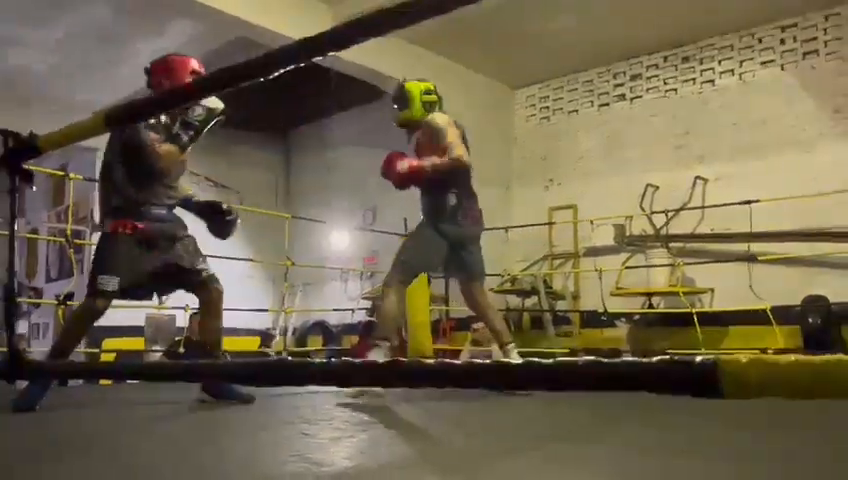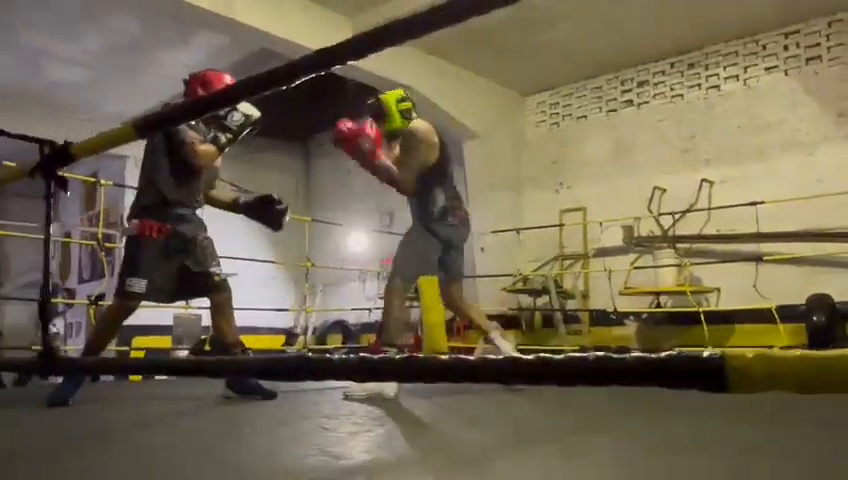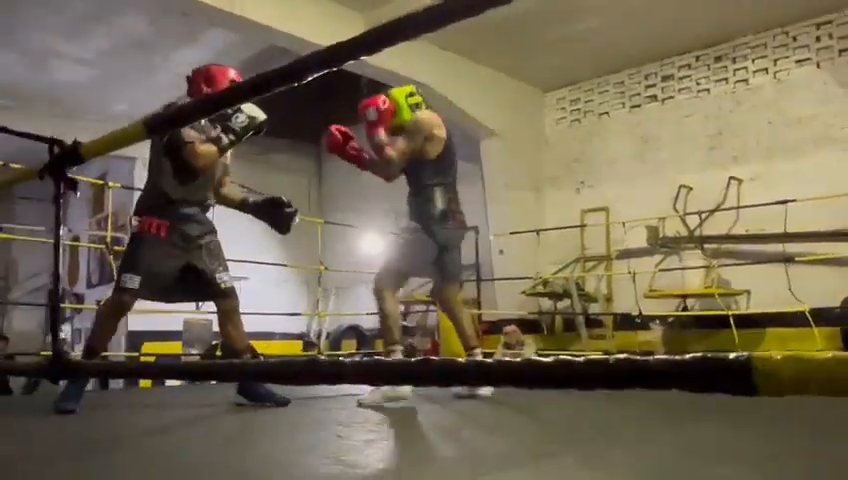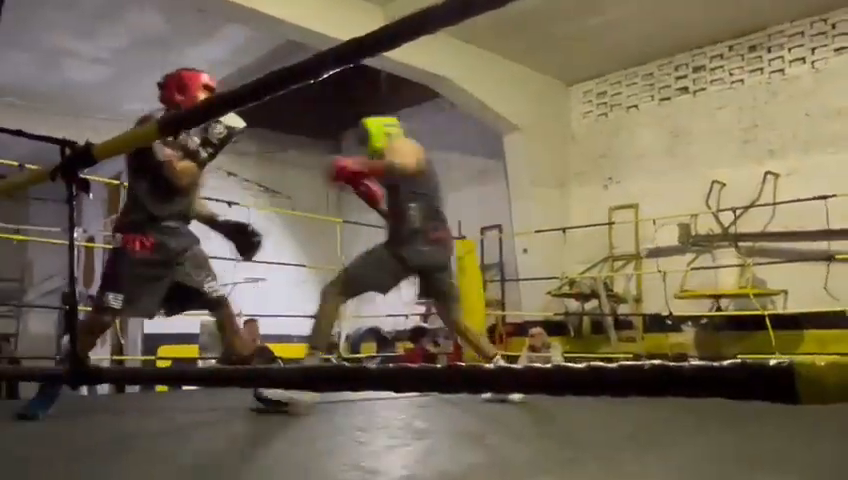
dt=0.3s
person 1, frame 1
left shoulder: (176, 123)
right elbow: (158, 161)
left wrist: (200, 206)
right wrist: (194, 126)
left hip: (167, 224)
right hip: (128, 223)
left knee: (211, 291)
right knee: (96, 303)
left ankle: (213, 376)
right ankle: (42, 379)
person 1, frame 2
left shoulder: (211, 134)
right elbow: (198, 158)
left wrist: (247, 204)
right wrist: (231, 131)
left hip: (190, 224)
right hip: (155, 223)
left knee: (222, 294)
right knee: (127, 301)
left ankle: (237, 374)
right ankle: (76, 374)
person 1, frame 3
left shoulder: (221, 130)
left elbow: (221, 189)
right elbow: (198, 159)
left wrist: (259, 206)
right wrist: (234, 132)
left hip: (198, 226)
right hip: (159, 222)
left knee: (228, 298)
right knee: (123, 299)
left ankle: (248, 380)
right ankle: (79, 377)
person 1, frame 4
left shoulder: (195, 138)
right shoulder: (154, 125)
right elbow: (178, 177)
left wrist: (225, 225)
right wrist: (212, 144)
left hip: (179, 238)
right hip: (140, 237)
left knee: (222, 305)
right knee: (102, 317)
right ankle: (51, 387)
person 2, frame 1
left shoulder: (434, 123)
right shoulder: (426, 136)
left elbow: (460, 160)
left wrist: (414, 168)
right wrist: (409, 171)
left hip: (444, 219)
right hip: (466, 221)
left knee: (394, 284)
right knee: (477, 298)
left ankle: (377, 361)
right ankle: (514, 363)
person 2, frame 2
left shoulder: (416, 130)
right shoulder: (409, 138)
left elbow: (405, 184)
right elbow: (395, 172)
left wrist: (373, 152)
right wrist: (358, 147)
left hip: (435, 222)
right hip: (451, 222)
left knee: (397, 290)
right knee: (454, 299)
right ankle: (505, 348)
person 2, frame 3
left shoulder: (424, 120)
right shoulder: (416, 135)
left elbow: (392, 167)
right elbow: (389, 171)
left wrist: (375, 127)
right wrist: (351, 151)
left hip: (433, 222)
right hip: (449, 223)
left knee: (385, 286)
right knee: (449, 300)
person 2, frame 4
left shoulder: (403, 146)
left elbow: (405, 166)
left wrist: (361, 168)
right wrist: (362, 183)
left hip: (411, 244)
right hip: (437, 245)
left knee: (334, 291)
right knee: (453, 321)
